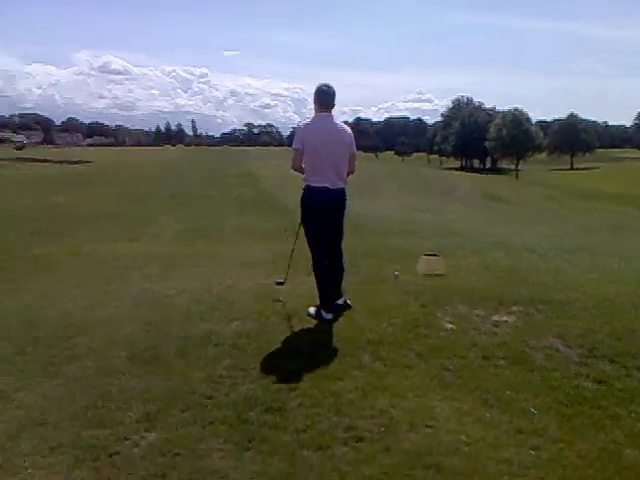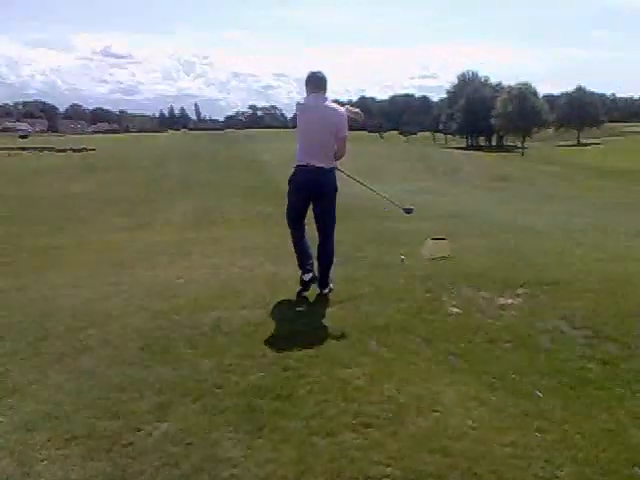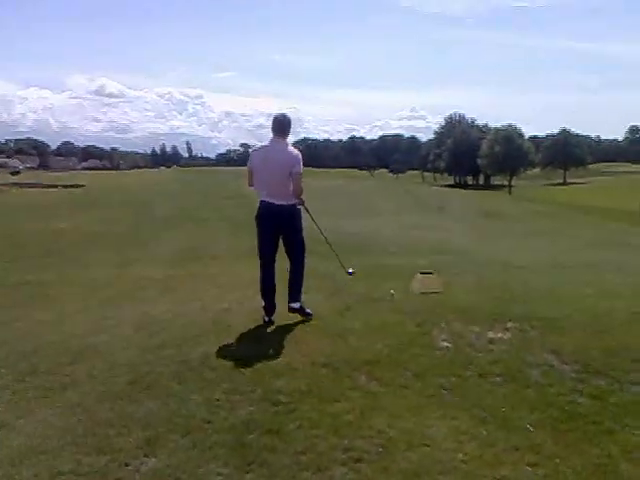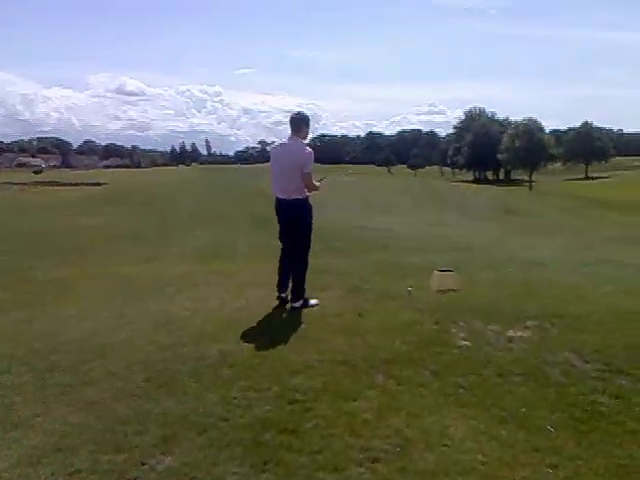
dt=0.7s
person 1, frame 1
left shoulder: (304, 129)
right shoulder: (346, 131)
left elbow: (296, 165)
right elbow: (351, 169)
left hip: (314, 195)
right hip: (338, 195)
left knee: (320, 252)
right knee: (335, 248)
left ankle: (327, 308)
right ankle: (338, 297)
person 1, frame 2
left shoulder: (301, 108)
right shoulder: (339, 113)
right elbow: (341, 152)
left hip: (302, 174)
right hip: (326, 176)
left knee: (296, 225)
right knee: (326, 231)
left ankle: (307, 270)
right ankle: (324, 282)
person 1, frame 3
left shoulder: (256, 152)
right shoulder: (293, 154)
left elbow: (251, 183)
right elbow: (297, 188)
right wrist: (299, 198)
left hip: (265, 210)
right hip: (288, 211)
left knee: (267, 262)
right knee: (296, 257)
left ankle: (269, 311)
right ankle: (295, 301)
person 1, frame 4
left shoulder: (275, 149)
right shoulder: (306, 152)
left elbow: (279, 177)
right elbow: (308, 184)
right wrist: (316, 186)
left hip: (281, 204)
right hip: (299, 205)
left knee: (287, 248)
right knee: (300, 252)
left ankle: (282, 290)
right ankle: (297, 298)
